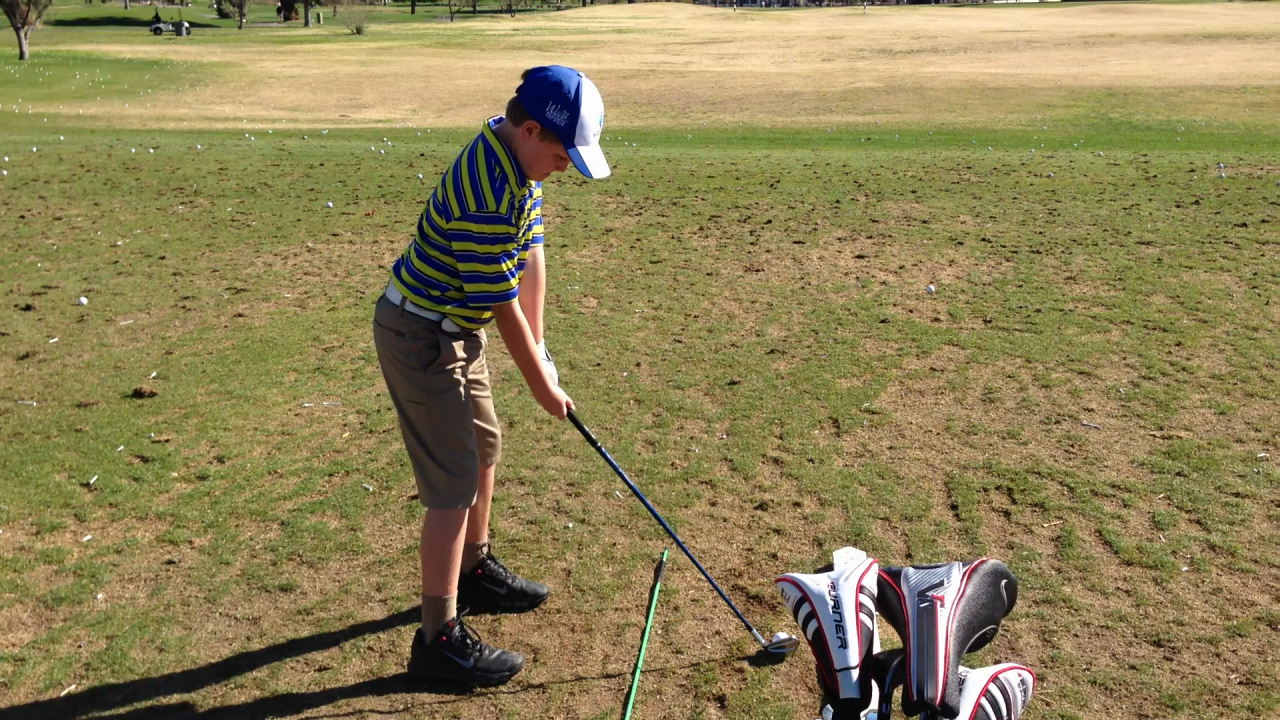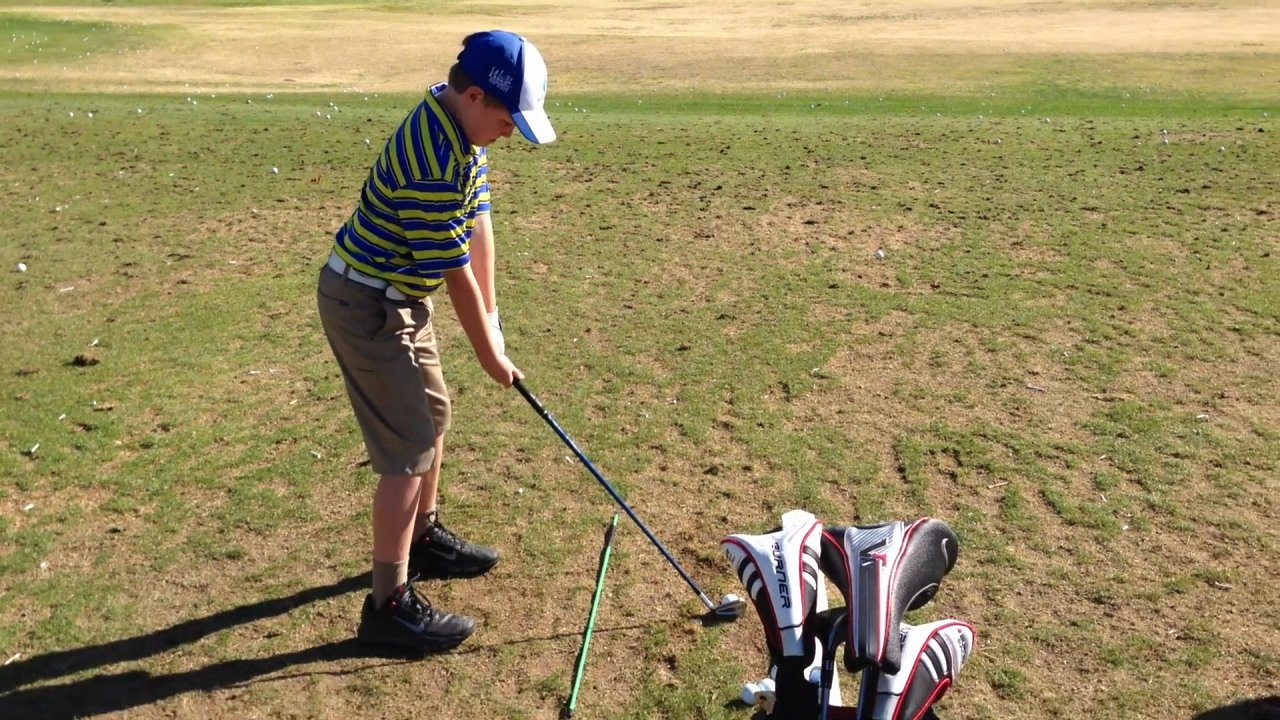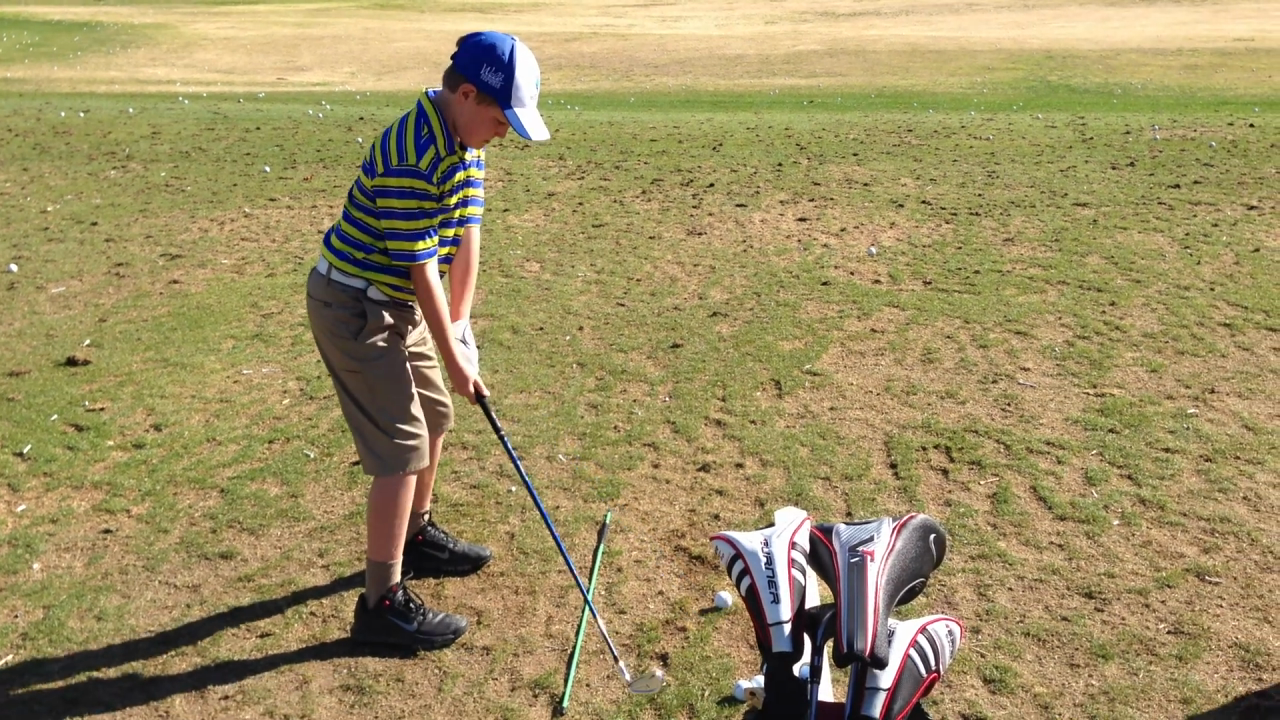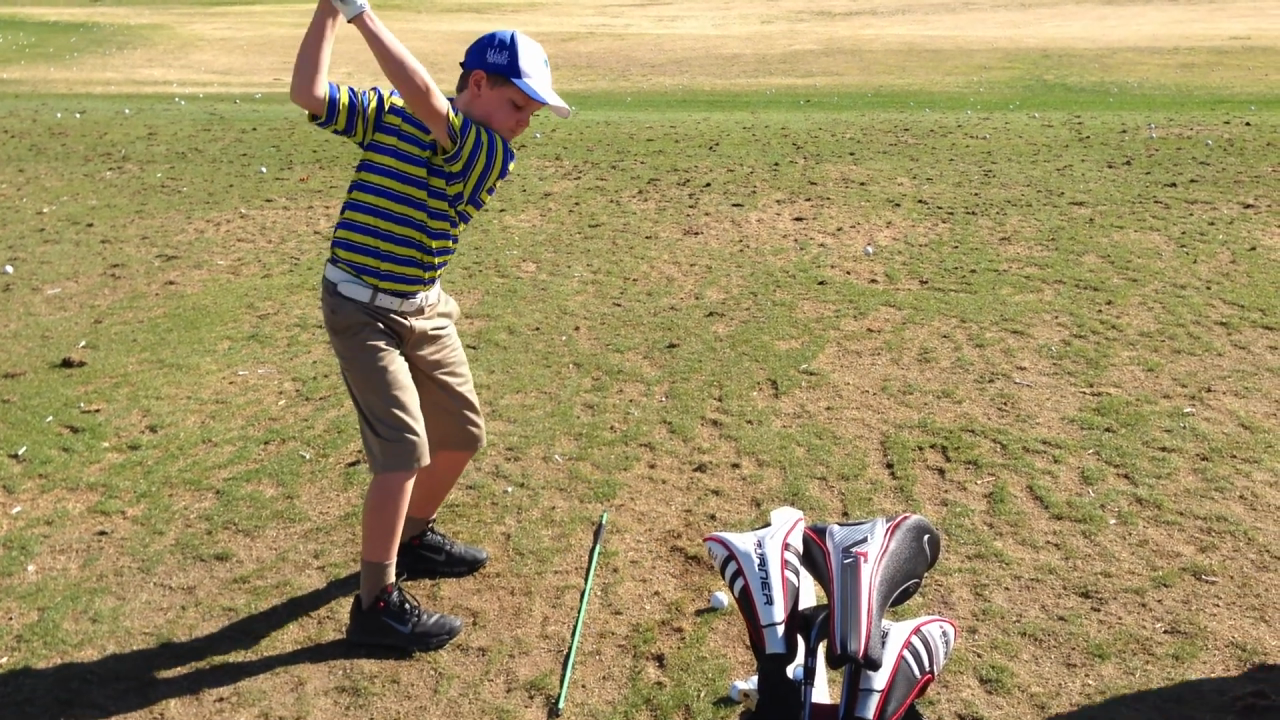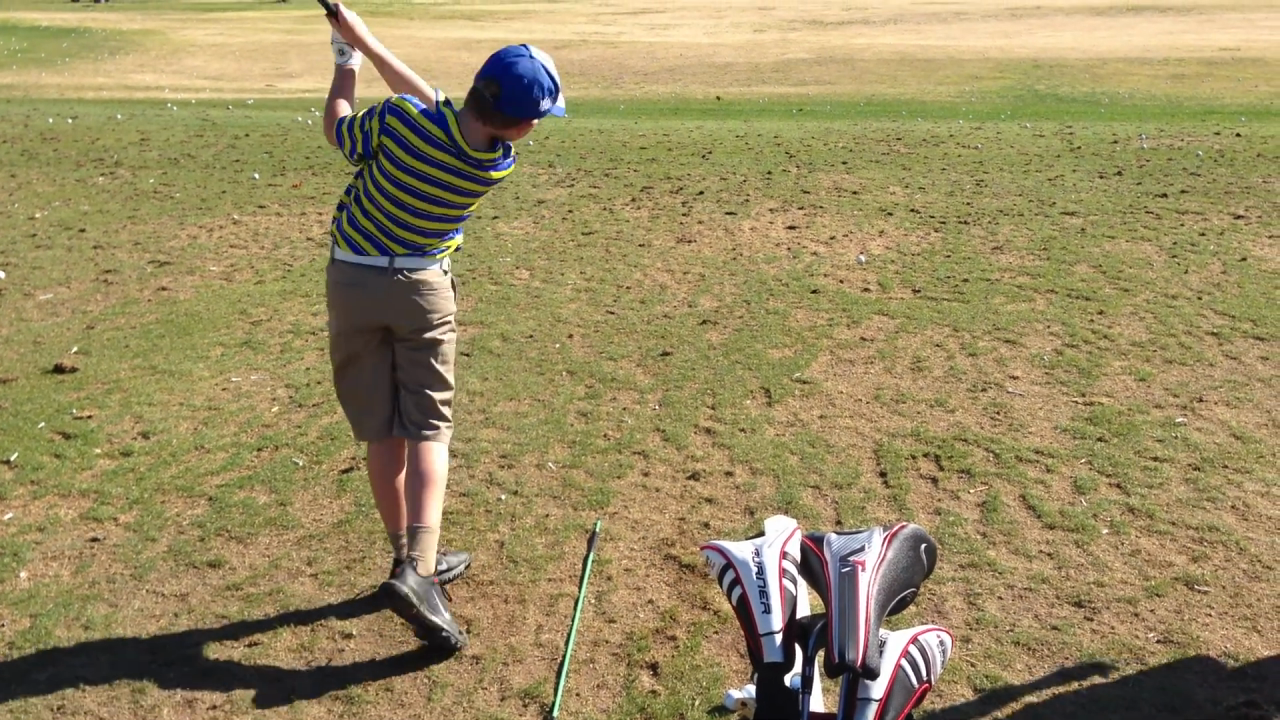
dt=0.7s
person 1, frame 1
left shoulder: (512, 154)
right shoulder: (488, 193)
left elbow: (531, 253)
right elbow: (503, 305)
left wrist: (540, 346)
right wrist: (541, 384)
left hip: (454, 326)
right hip: (422, 336)
left knee: (482, 449)
right knee: (452, 483)
left ankle: (474, 571)
right ankle: (438, 639)
person 1, frame 2
left shoulder: (457, 125)
right shoulder: (433, 162)
left elbow: (479, 223)
right elbow: (456, 271)
left wrist: (492, 317)
right wrist: (488, 354)
left hip: (398, 297)
right hip: (367, 306)
left knee: (432, 415)
right knee: (407, 449)
left ankle: (423, 537)
right ankle: (389, 604)
person 1, frame 3
left shoulder: (463, 140)
right shoulder: (415, 156)
left elbow: (465, 238)
right elbow: (418, 268)
left wrist: (461, 327)
right wrist: (451, 353)
left hip: (390, 301)
right hip: (353, 306)
left knee: (432, 416)
right knee: (400, 447)
left ankle: (415, 535)
right ankle: (382, 603)
person 1, frame 4
left shoulder: (490, 156)
right shoulder: (388, 113)
left elbow: (426, 99)
right elbow: (308, 92)
left hip: (423, 311)
right hip: (359, 310)
left knee: (462, 436)
right knee: (404, 452)
left ankle: (412, 537)
right ankle: (376, 602)
person 1, frame 5
left shoulder: (399, 120)
right shoulder: (494, 165)
left elbow: (337, 129)
left wrist: (346, 55)
left hip: (351, 283)
right hip: (420, 290)
left knee: (382, 429)
right knee: (426, 428)
left ankle: (409, 556)
right ankle: (417, 569)
